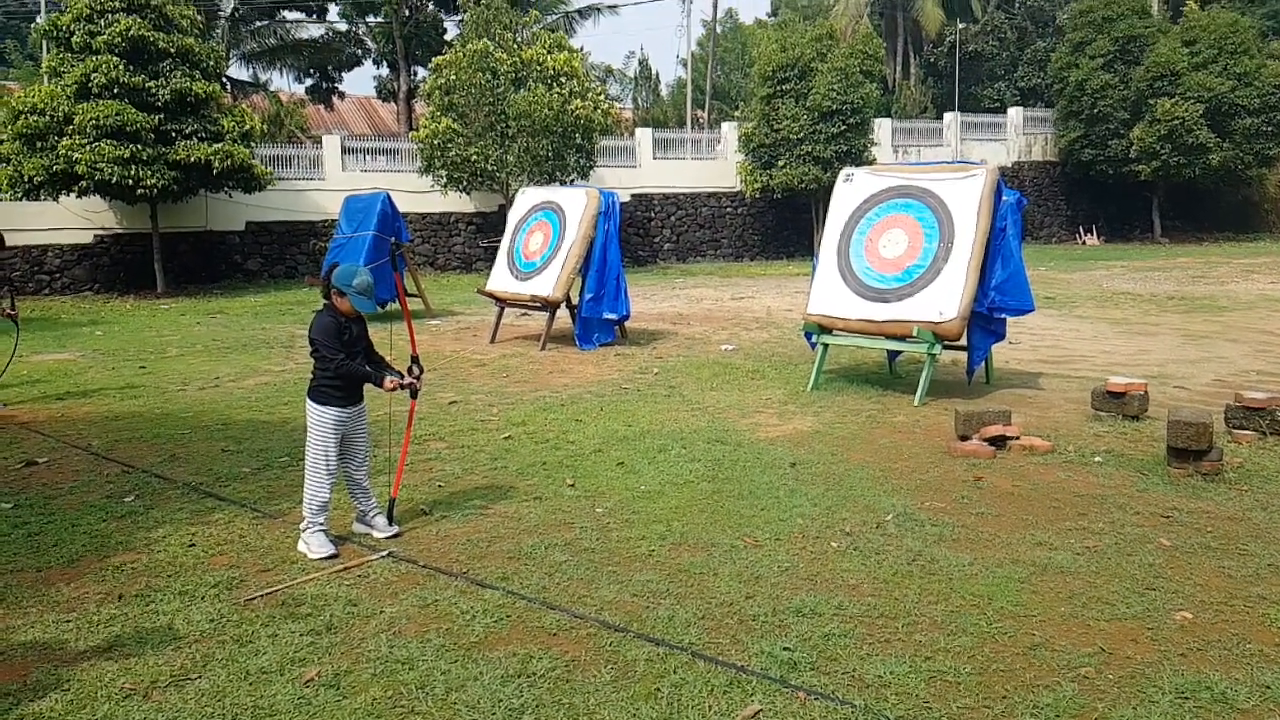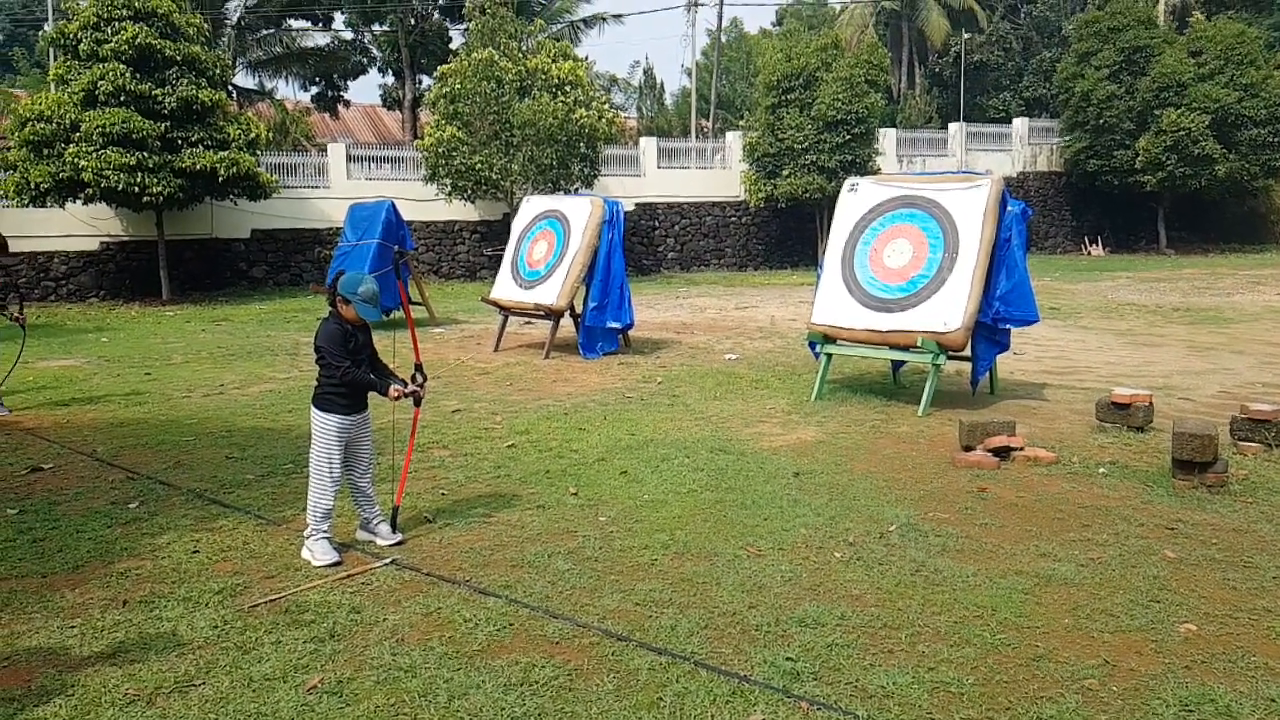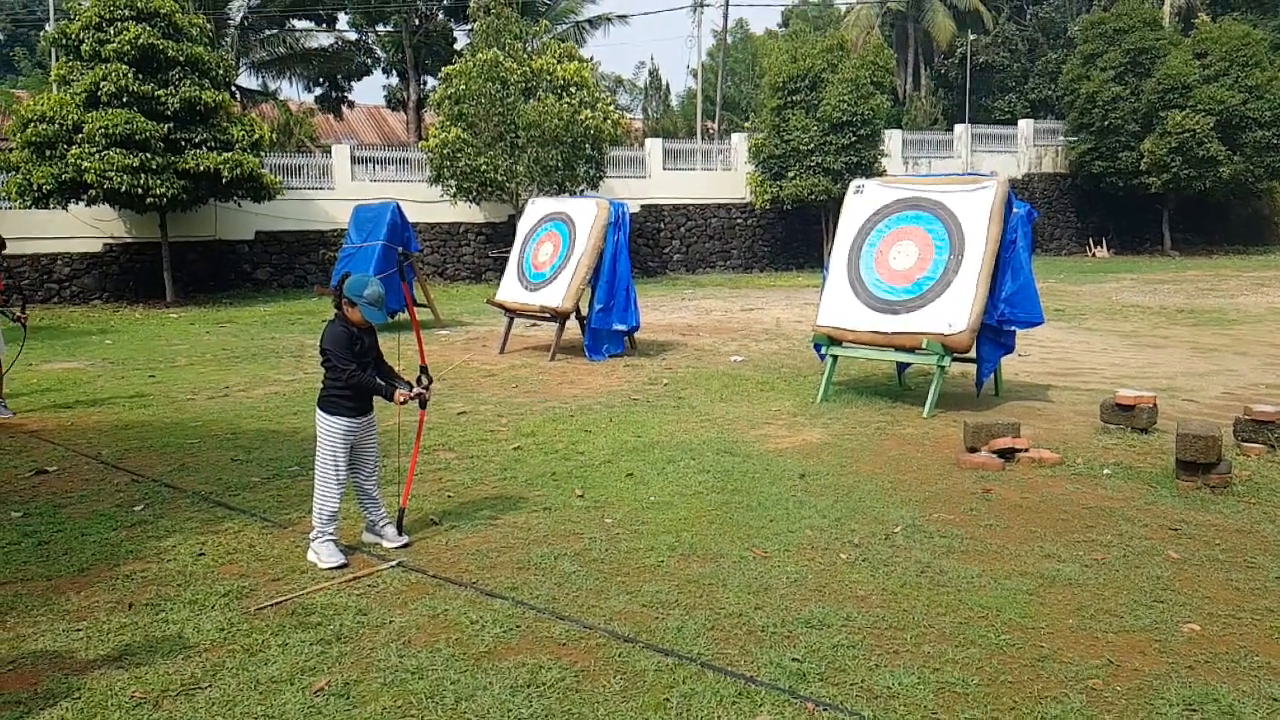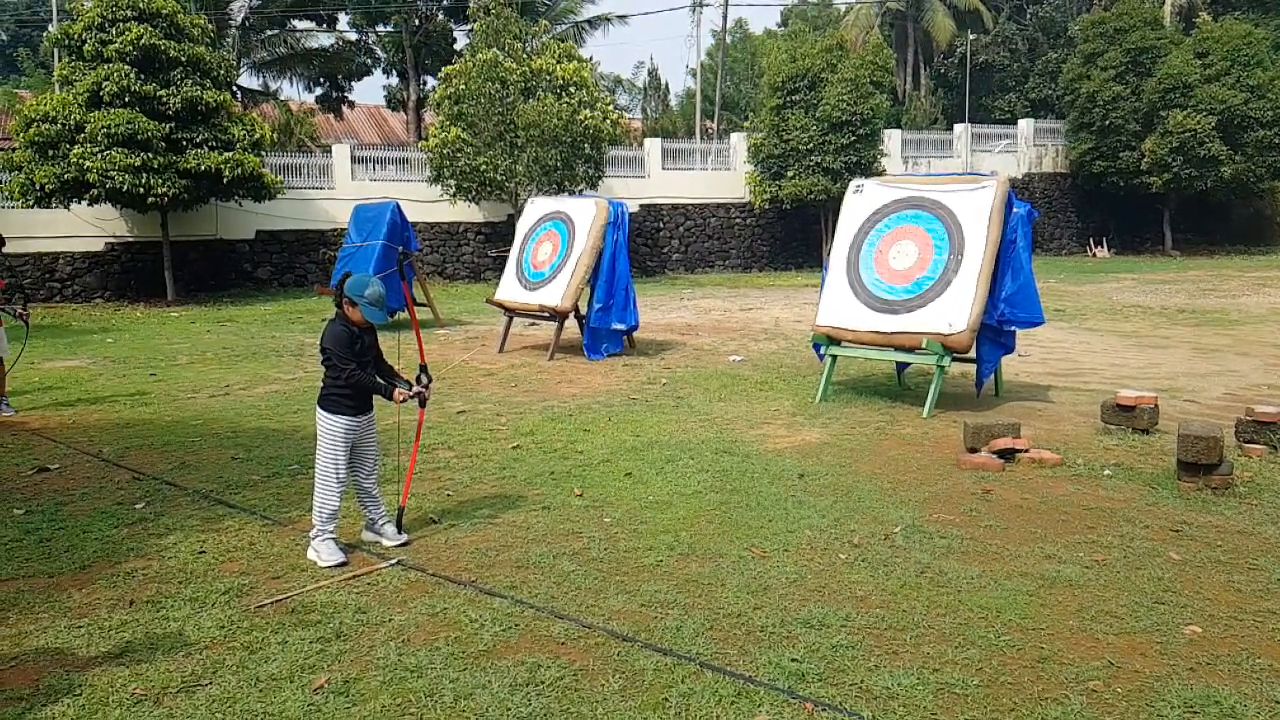
dt=0.2s
person 1, frame 1
left shoulder: (357, 320)
right shoulder: (324, 323)
left elbow: (370, 355)
right elbow: (339, 365)
left wrist: (399, 377)
right wrist: (379, 380)
left hip: (355, 405)
right hip: (326, 407)
left knee: (359, 465)
right knee: (322, 470)
left ankle: (367, 515)
right ankle: (312, 531)
person 1, frame 2
left shoulder: (361, 328)
right shoulder: (330, 331)
left elbow: (374, 363)
right elbow: (345, 373)
left wrist: (401, 385)
right wrist: (384, 389)
left hip: (359, 413)
right hip: (331, 415)
left knee: (362, 473)
right knee: (326, 477)
left ankle: (371, 523)
right ankle: (316, 538)
person 1, frame 3
left shoulder: (367, 331)
right shoulder: (336, 334)
left elbow: (379, 366)
right elbow: (350, 376)
left wrist: (408, 387)
right wrist: (390, 393)
left hip: (364, 415)
right hip: (336, 417)
left knee: (368, 475)
right knee: (332, 480)
left ankle: (377, 525)
right ankle: (322, 540)
person 1, frame 4
left shoulder: (367, 330)
right shoulder: (336, 333)
left elbow: (380, 365)
right elbow: (351, 375)
left wrist: (407, 386)
right wrist: (389, 392)
left hip: (364, 414)
right hip: (336, 416)
left knee: (367, 474)
right knee: (332, 478)
left ankle: (377, 524)
right ankle: (322, 539)
